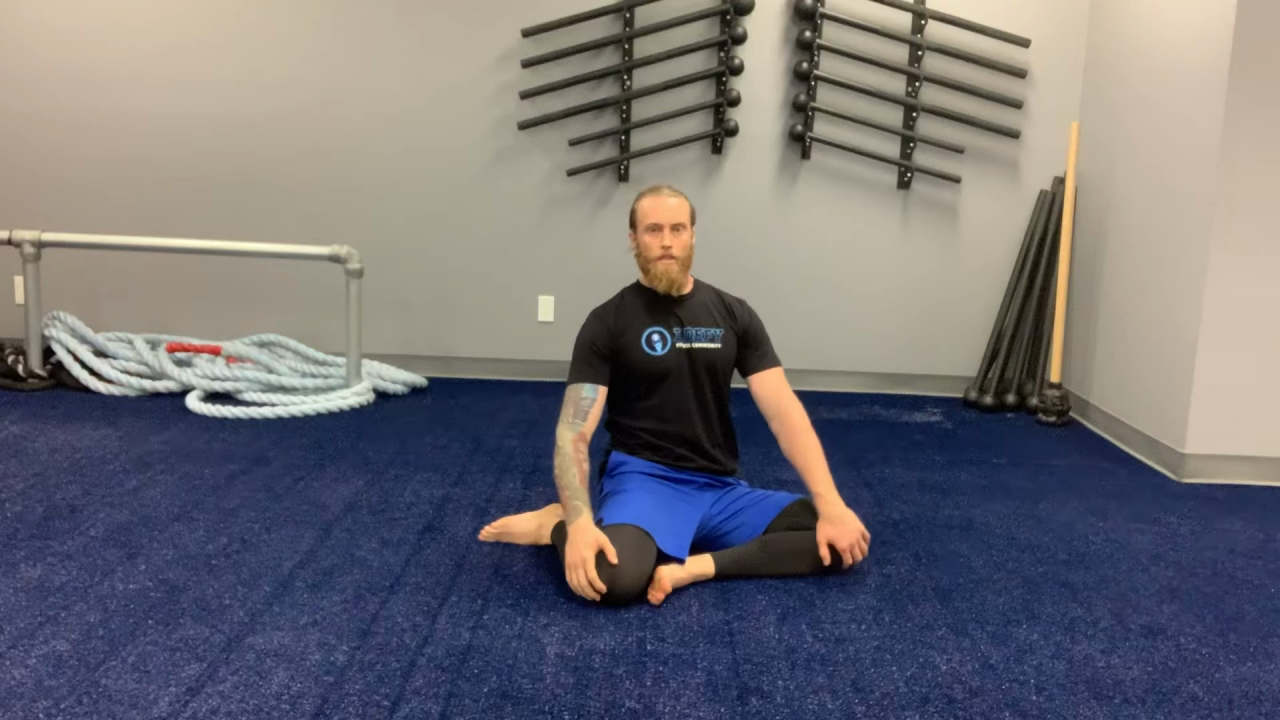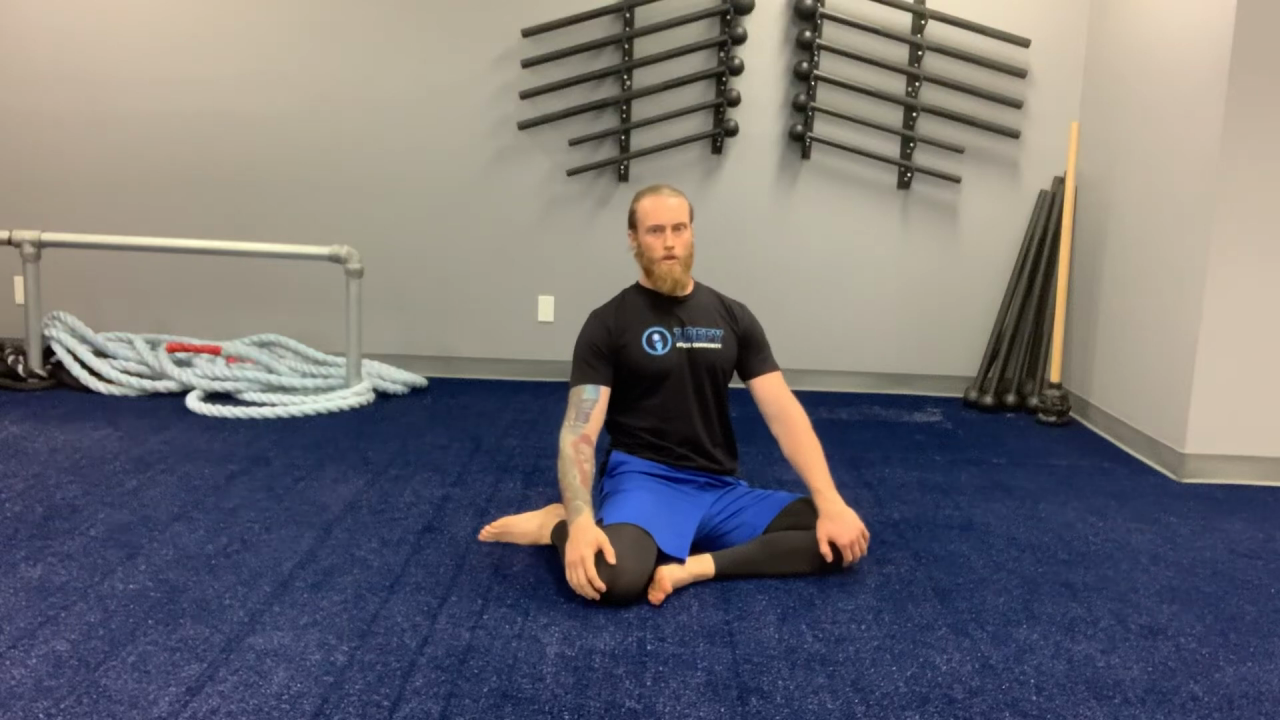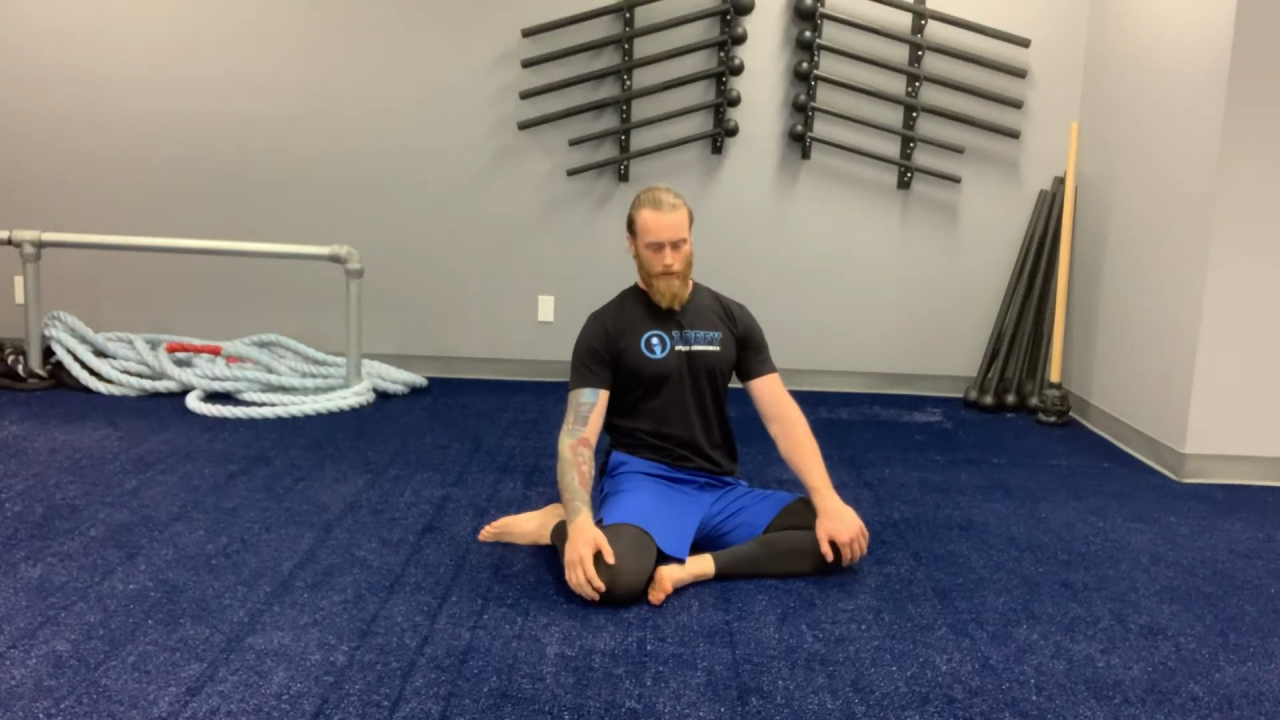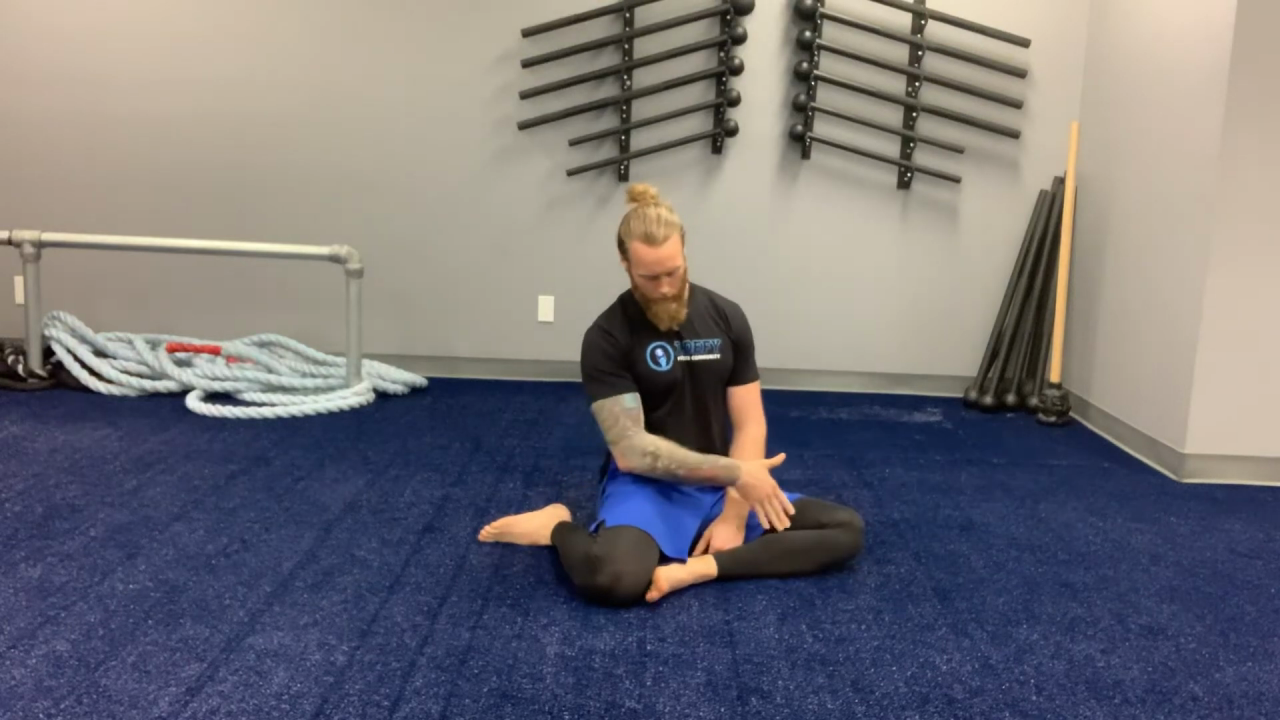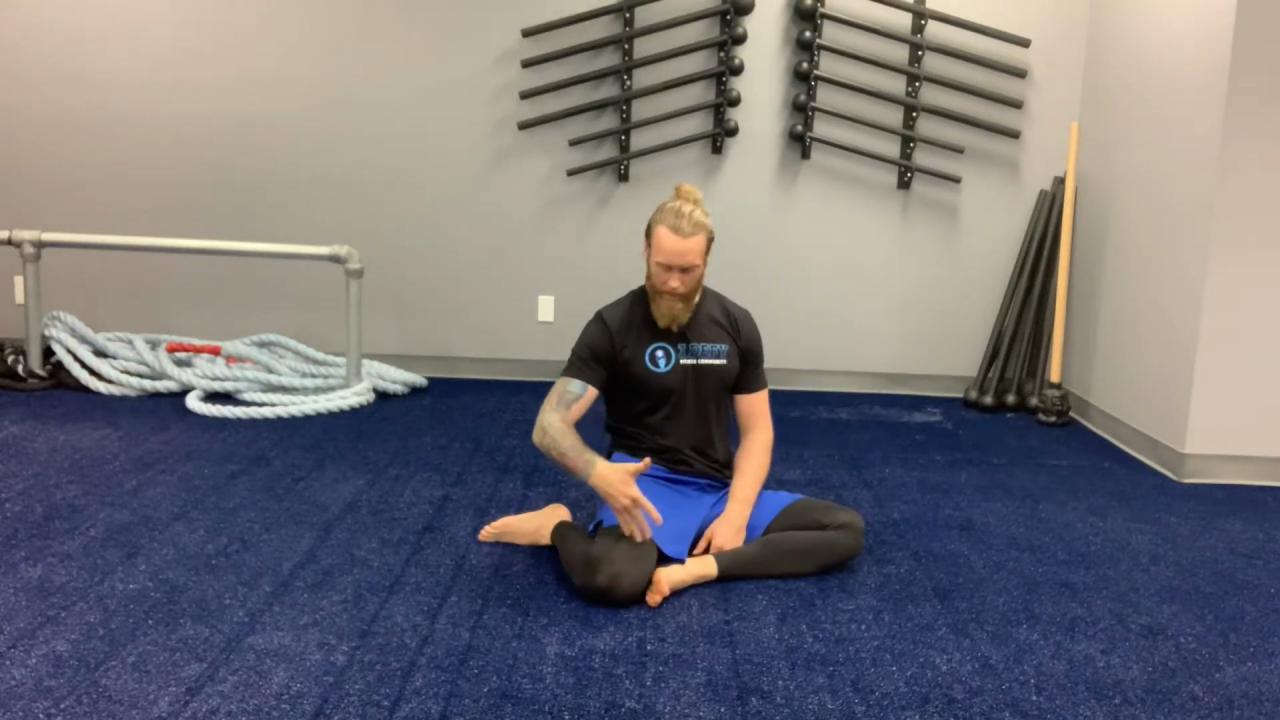
dt=0.7s
person 1, frame 1
left shoulder: (733, 314)
right shoulder: (608, 322)
left elbow: (783, 412)
right elbow: (575, 431)
left wrist: (831, 505)
right wrist: (580, 524)
left hip: (722, 489)
right hip: (643, 480)
left knee: (842, 541)
right knee: (614, 578)
left ankle: (694, 567)
right ankle: (558, 525)
person 1, frame 2
left shoulder: (733, 316)
right shoulder: (609, 323)
left elbow: (783, 413)
right elbow: (579, 432)
left wrist: (831, 503)
right wrist: (581, 522)
left hip: (721, 489)
right hip: (643, 480)
left knee: (841, 540)
right knee: (616, 577)
left ankle: (695, 566)
right ankle: (557, 525)
person 1, frame 3
left shoulder: (731, 317)
right shoulder: (607, 326)
left elbow: (781, 415)
right elbow: (577, 436)
left wrist: (828, 501)
right wrist: (580, 521)
left hip: (720, 489)
right hip: (643, 480)
left knee: (840, 541)
right knee: (616, 577)
left ankle: (694, 567)
right ankle: (555, 525)
person 1, frame 4
left shoulder: (726, 317)
right shoulder: (607, 337)
left elbow: (750, 425)
right elbow: (630, 451)
left wrist: (734, 512)
right wrist: (737, 473)
left hip: (719, 488)
right hip: (647, 487)
left knee: (846, 529)
right knee: (617, 578)
left ankle: (693, 569)
right ankle: (558, 527)
person 1, frame 5
left shoulder: (736, 324)
right shoulder: (612, 327)
left elbow: (756, 432)
right elbow: (550, 424)
left wrist: (736, 515)
right wrist: (597, 472)
left hip: (719, 489)
right hip: (647, 485)
left knee: (847, 530)
right knee: (612, 578)
left ankle: (696, 568)
right ankle: (558, 527)
